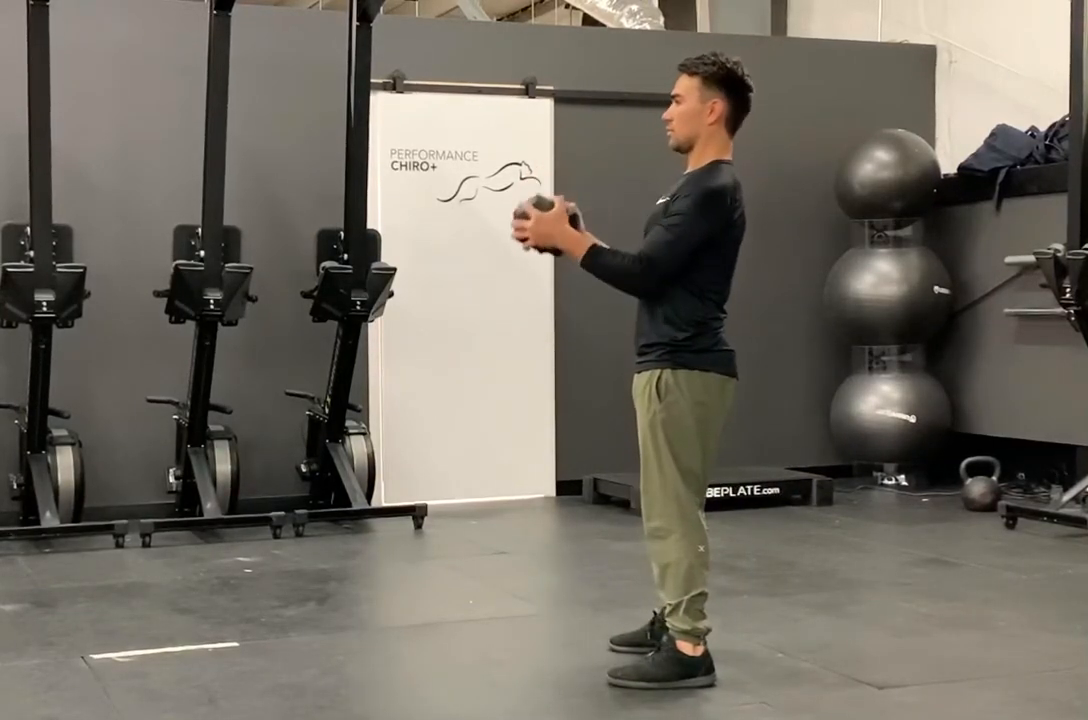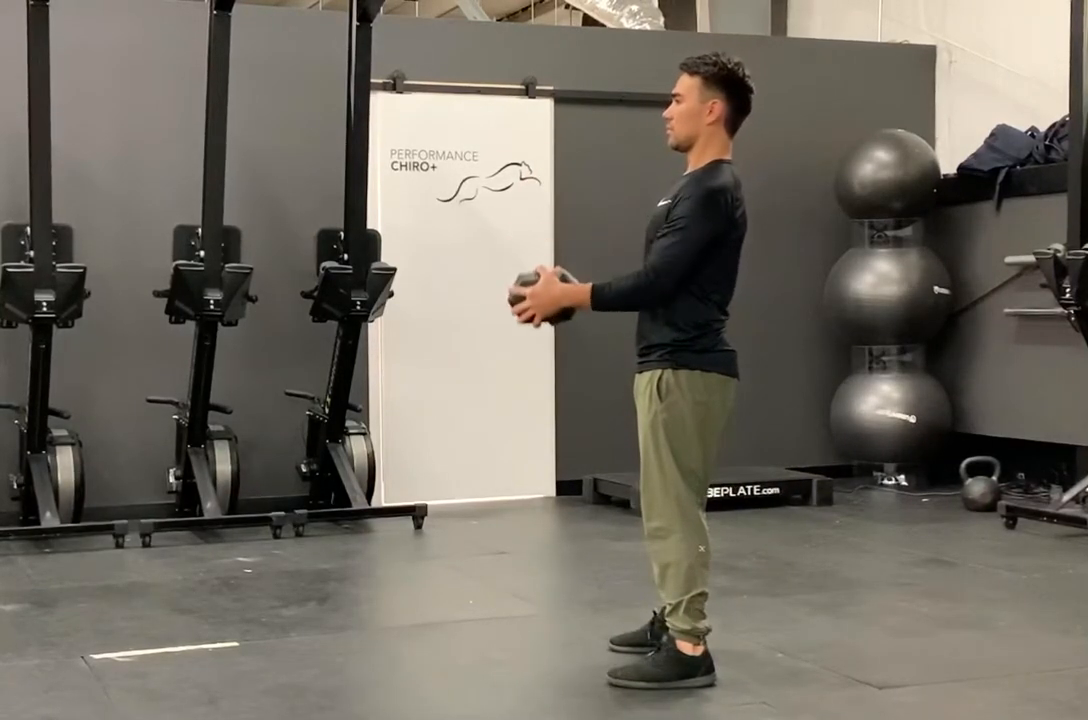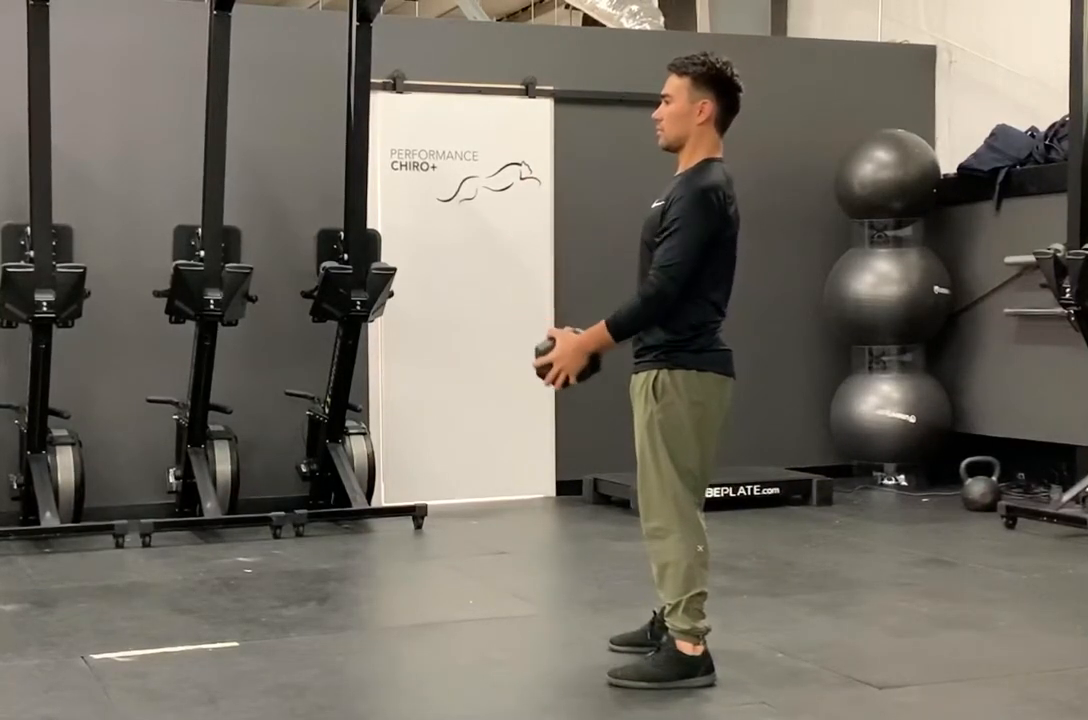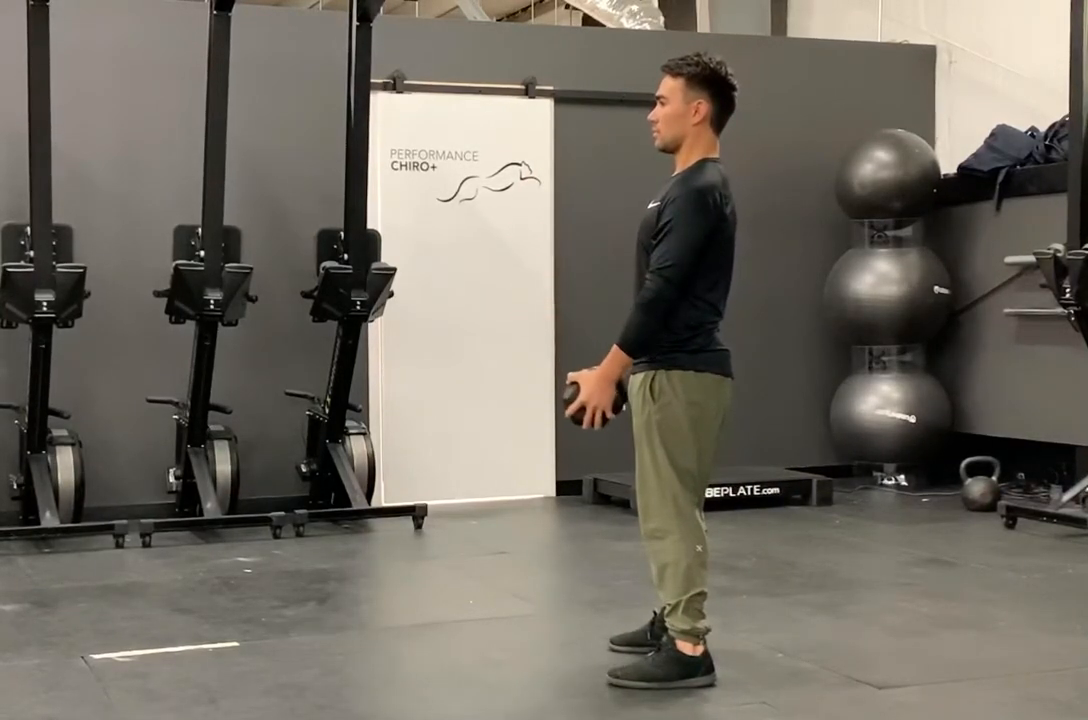
dt=0.3s
person 1, frame 1
left shoulder: (711, 189)
right shoulder: (698, 185)
left elbow: (645, 274)
right elbow: (653, 271)
left wrist: (565, 241)
right wrist: (575, 235)
left hip: (682, 369)
right hip: (671, 363)
left knee: (674, 509)
right knee: (668, 505)
left ankle: (687, 649)
right ankle: (674, 620)
person 1, frame 2
left shoulder: (711, 190)
right shoulder: (697, 187)
left elbow: (654, 284)
right elbow: (658, 281)
left wrist: (568, 295)
right wrist: (573, 287)
left hip: (684, 370)
right hip: (673, 364)
left knee: (674, 510)
right knee: (670, 506)
left ankle: (688, 649)
right ankle: (674, 621)
person 1, frame 3
left shoulder: (703, 189)
right shoulder: (692, 187)
left elbow: (663, 291)
left wrist: (586, 344)
right wrist: (594, 336)
left hip: (681, 370)
right hip: (672, 365)
left knee: (671, 510)
right knee: (666, 507)
left ankle: (687, 649)
right ankle: (673, 620)
person 1, frame 4
left shoulder: (698, 190)
right shoulder: (689, 186)
left elbow: (662, 293)
left wrist: (608, 371)
right wrist: (615, 364)
left hip: (678, 372)
right hip: (672, 366)
left knee: (671, 510)
right knee: (666, 507)
left ankle: (687, 649)
right ankle: (673, 620)
